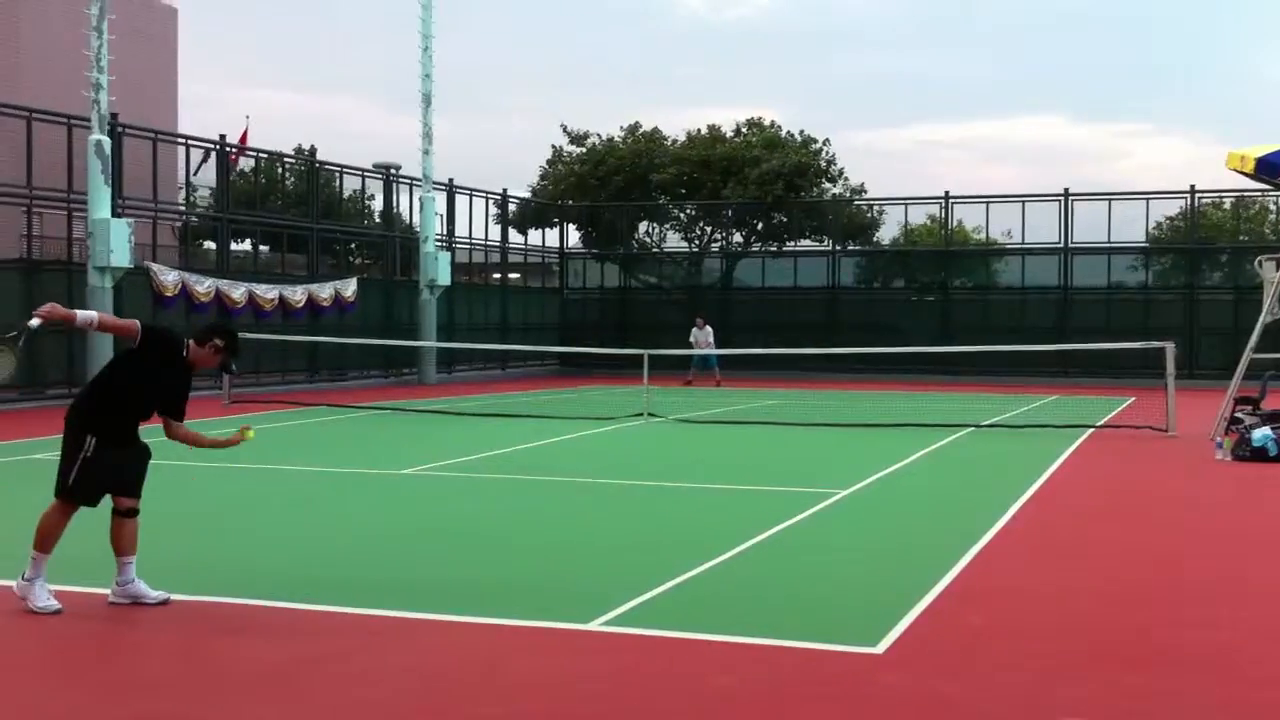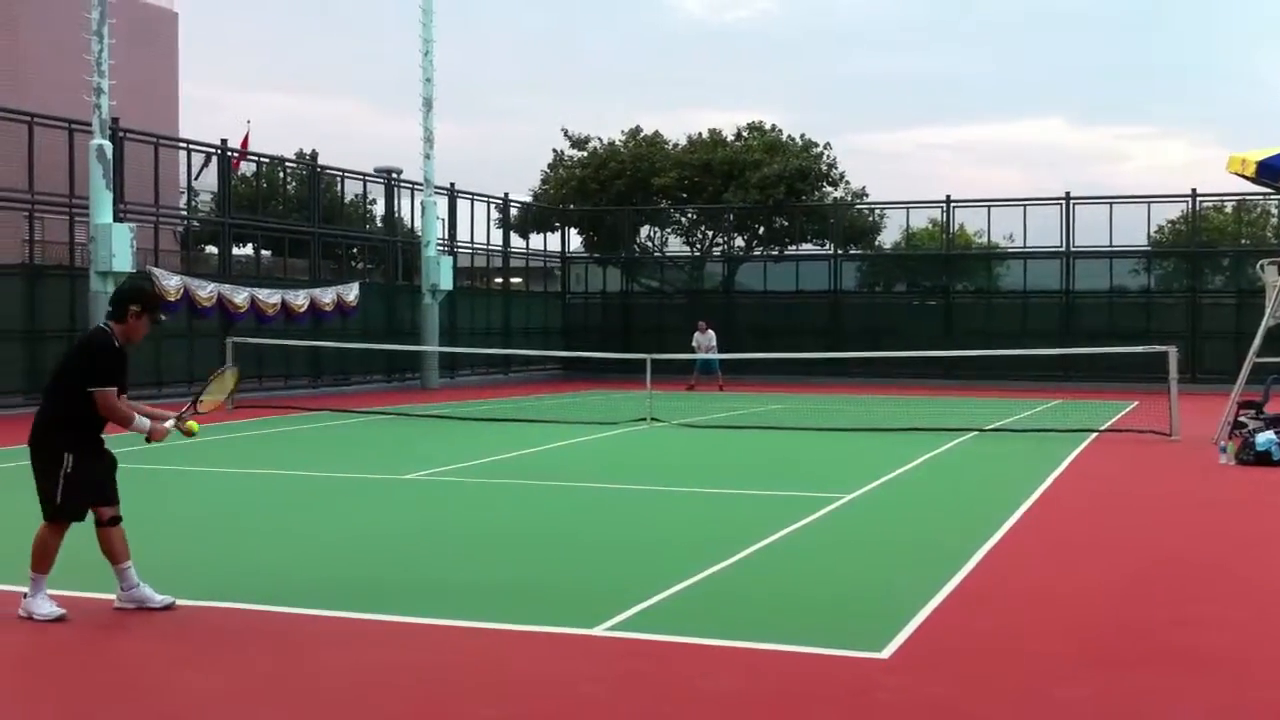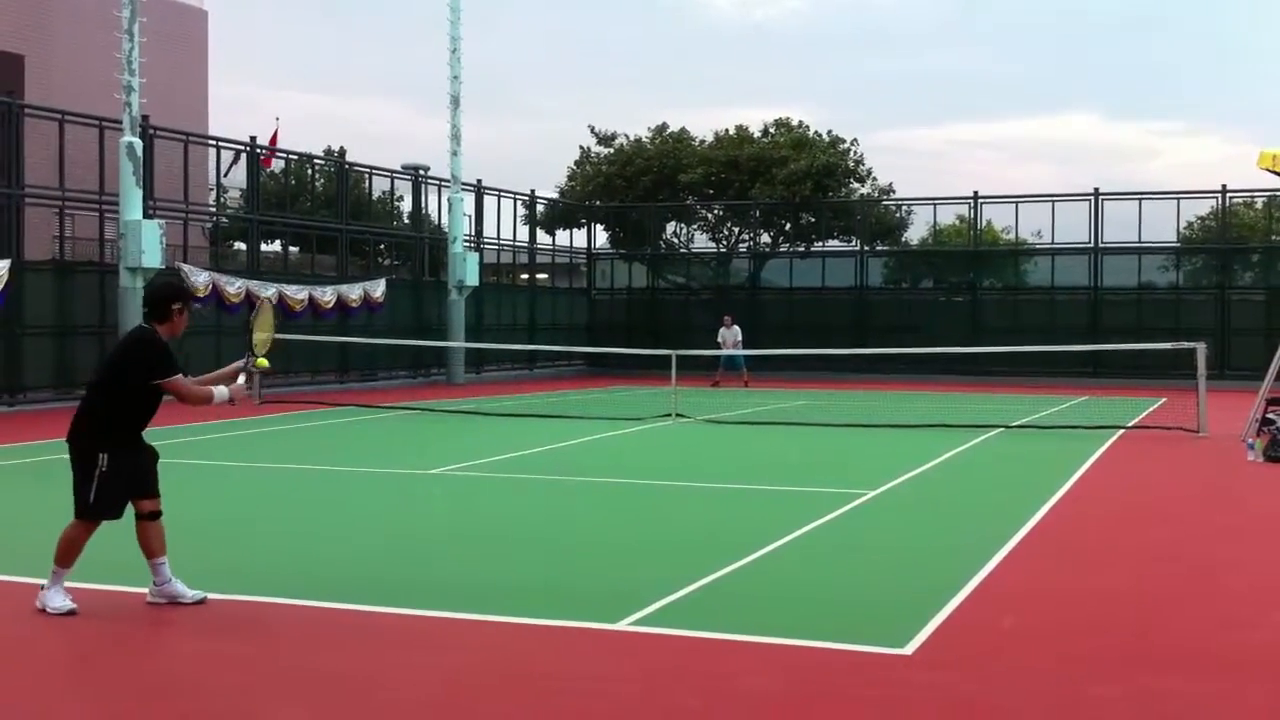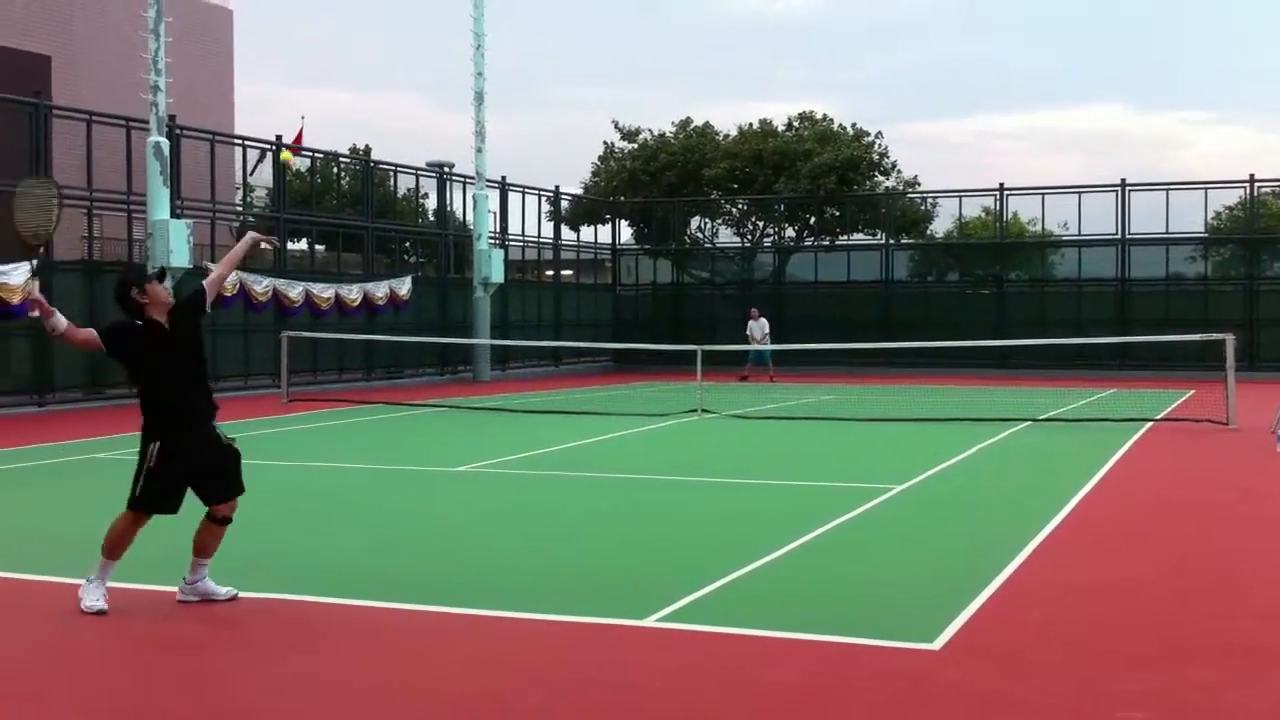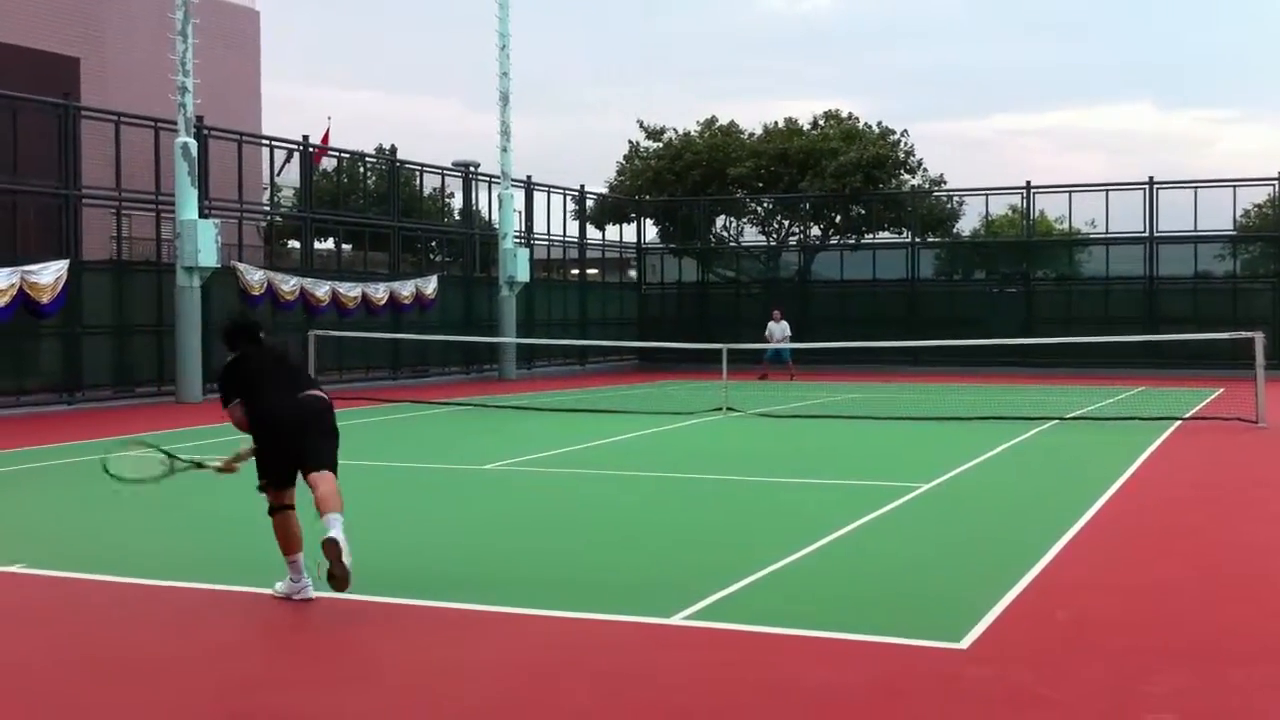
dt=1s
person 1, frame 1
left shoulder: (180, 376)
right shoulder: (164, 342)
left elbow: (173, 430)
right elbow: (114, 324)
left wrist: (223, 443)
right wrist: (67, 315)
left hip: (123, 434)
right hip: (90, 425)
left knee: (128, 505)
right knee: (68, 501)
left ankle: (126, 583)
right ankle: (32, 580)
person 1, frame 2
left shoulder: (112, 348)
right shoulder: (100, 346)
left elbow: (118, 403)
right elbow: (108, 407)
left wrist: (165, 415)
right wrist: (148, 427)
left hip: (85, 444)
right hip: (58, 443)
left knee: (108, 514)
right knee: (58, 519)
left ankle: (130, 589)
right ankle: (33, 597)
person 1, frame 3
left shoulder: (152, 344)
right shoulder: (147, 346)
left elbow: (183, 385)
right elbow: (185, 393)
left wrist: (231, 370)
right wrist: (228, 393)
left hip: (126, 440)
right hip: (98, 441)
left knee: (149, 507)
right knee: (90, 517)
left ankle: (163, 584)
right ankle: (52, 589)
person 1, frame 4
left shoulder: (184, 313)
right shoulder: (129, 335)
left elbow: (219, 275)
right elbow: (77, 337)
left wrist: (247, 241)
right wrist: (49, 314)
left hip: (204, 433)
right hip: (165, 438)
left knee: (224, 506)
right knee: (140, 513)
left ankle: (195, 582)
right ankle: (96, 582)
person 1, frame 5
left shoulder: (230, 371)
right shoulder: (280, 359)
left elbow: (239, 419)
right wrist: (241, 456)
left hip: (274, 422)
right hip: (316, 408)
left knee: (279, 499)
right knee: (322, 475)
left ankle: (297, 581)
right ankle: (334, 533)
